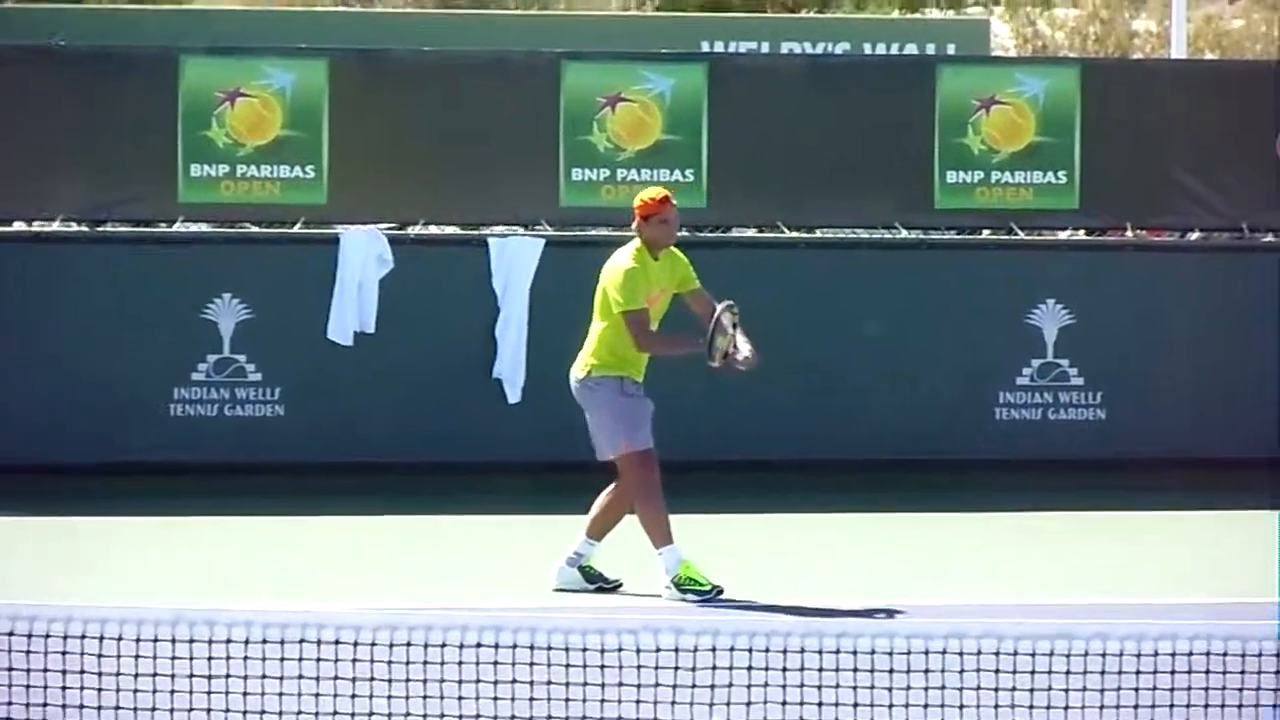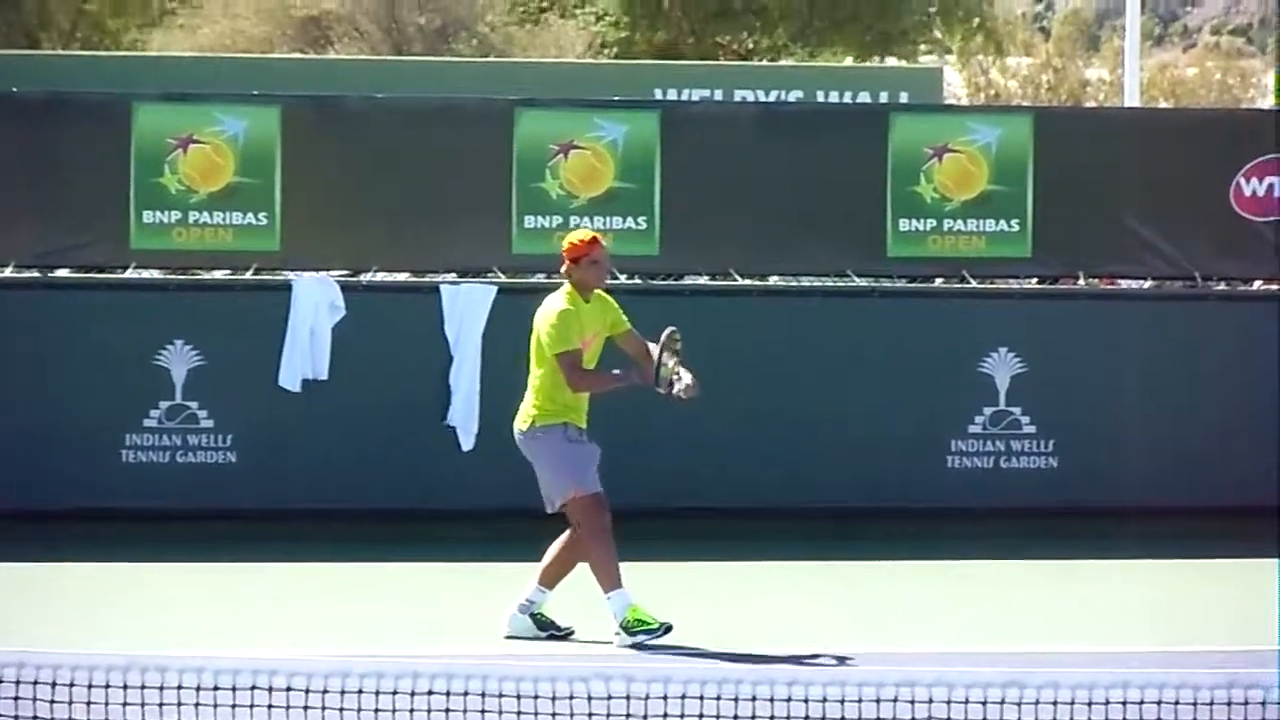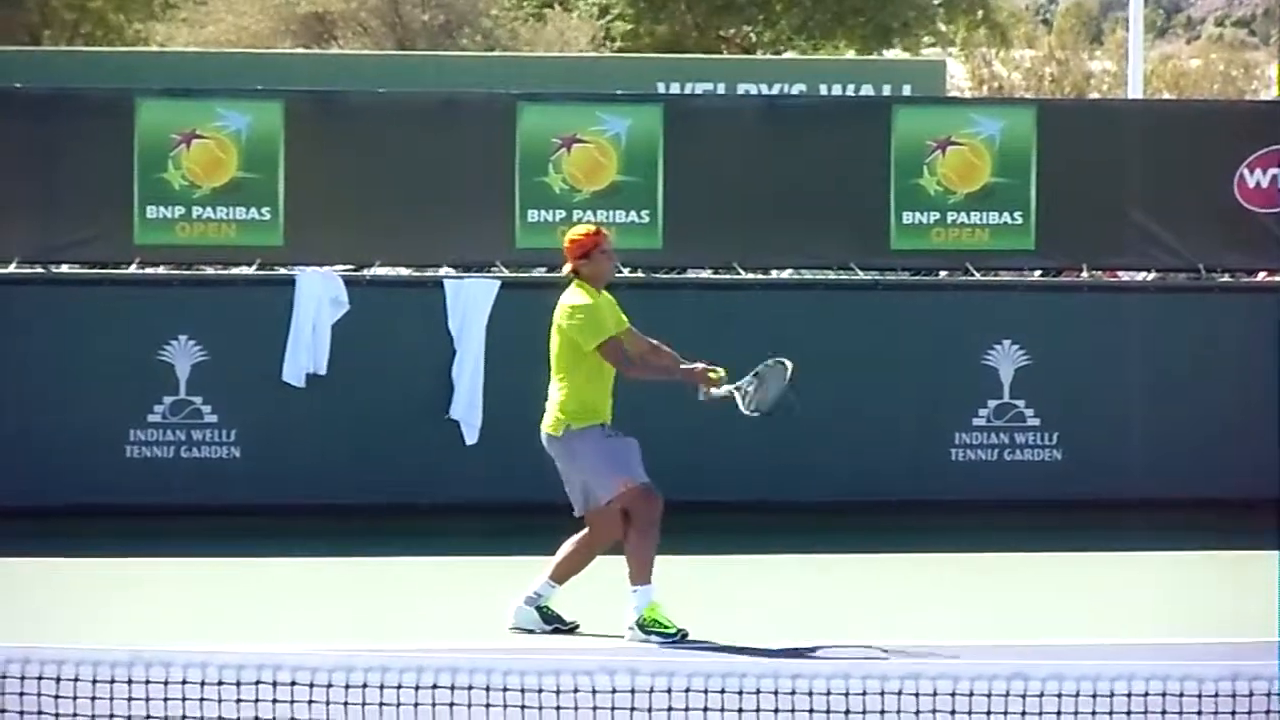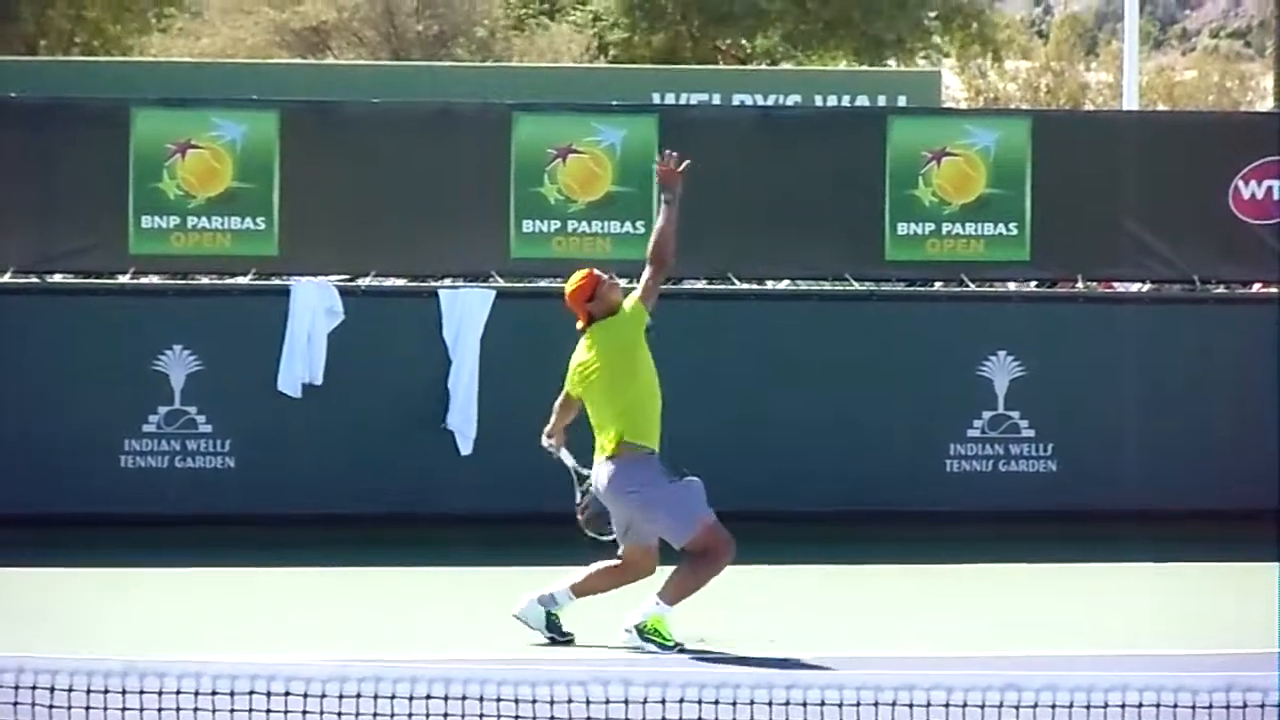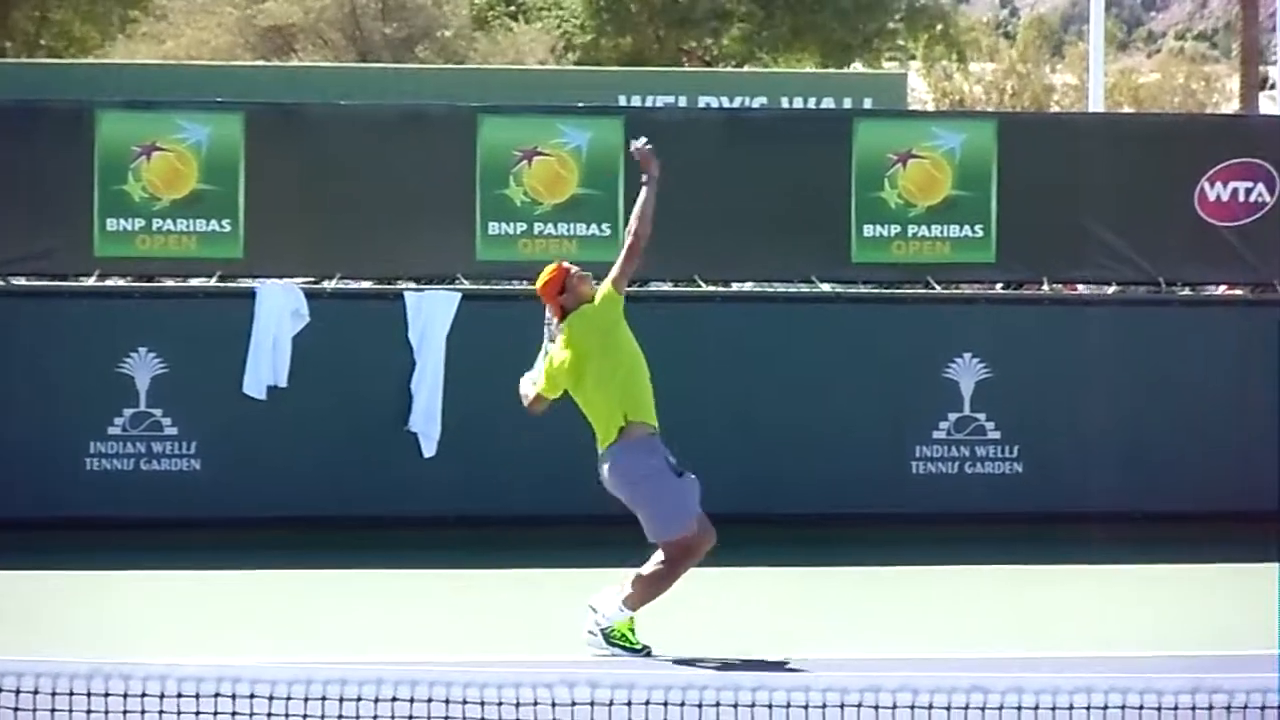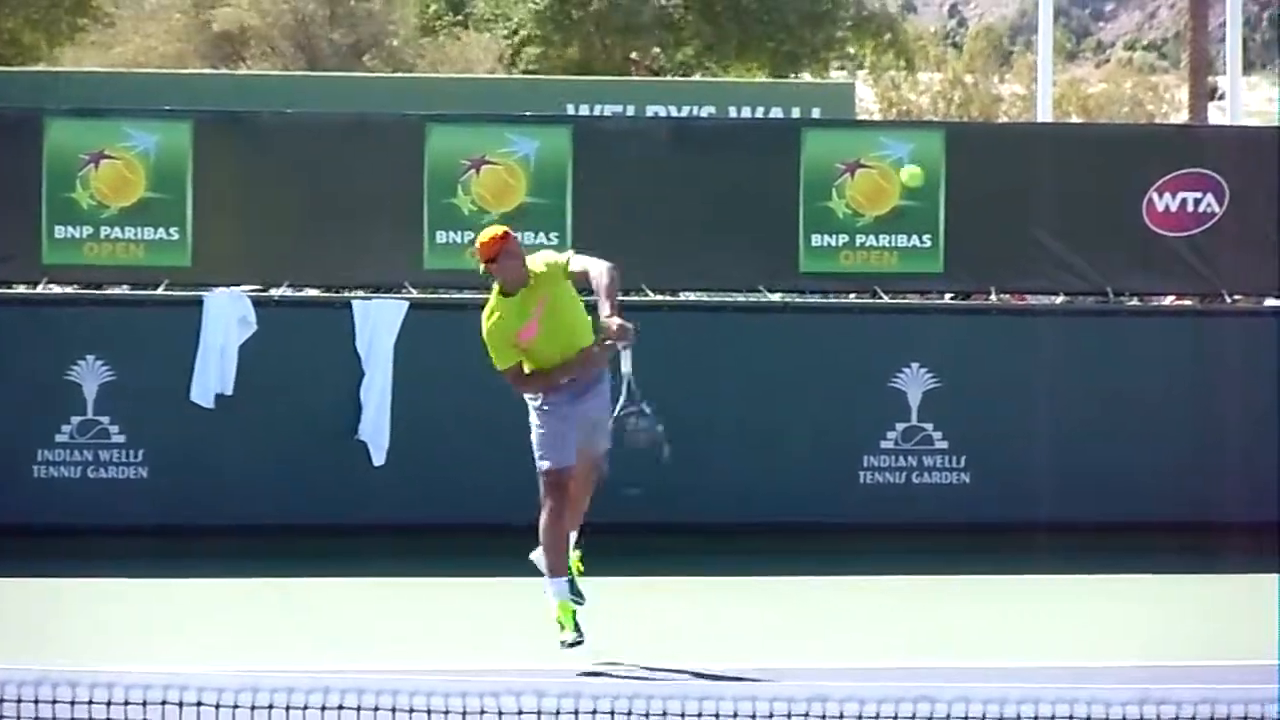
dt=0.4s
person 1, frame 1
left shoulder: (673, 261)
right shoulder: (625, 269)
left elbow: (708, 310)
right elbow: (643, 340)
left wrist: (740, 342)
right wrist: (702, 346)
left hip: (621, 379)
right hip: (603, 377)
left knee: (631, 480)
right knee: (644, 470)
left ankle: (574, 564)
right ankle: (675, 571)
person 1, frame 2
left shoulder: (602, 304)
right shoulder: (558, 313)
left elbow: (643, 349)
right elbow: (577, 380)
left wrist: (678, 372)
right wrist: (636, 376)
left hip: (566, 426)
right hip: (547, 426)
left knee: (584, 527)
right knee: (594, 513)
left ankle: (525, 612)
right ankle: (625, 616)
person 1, frame 3
left shoulder: (600, 300)
right shoulder: (581, 306)
left elbow: (644, 346)
right elbow: (627, 364)
left wrist: (695, 368)
right wrist: (685, 373)
left hip: (581, 428)
right hip: (578, 429)
left knee: (605, 526)
right knee: (646, 503)
left ankle: (532, 604)
right ankle: (643, 614)
person 1, frame 4
left shoulder: (582, 355)
right shoulder: (623, 327)
left elbow: (566, 404)
right elbow: (660, 264)
left wrist: (554, 431)
right wrist: (670, 195)
left hip: (613, 473)
right hip: (635, 469)
left knee: (638, 564)
right knee: (717, 547)
left ankle: (544, 603)
right ankle: (645, 622)
person 1, frame 5
left shoulder: (559, 355)
right shoulder: (598, 313)
left elbow: (532, 399)
right elbow: (634, 247)
left wrist: (528, 380)
right wrist: (650, 180)
left hip: (630, 457)
right hip: (636, 454)
left knee: (700, 537)
right knee: (683, 550)
left ankle: (615, 604)
right ankle: (610, 621)
person 1, frame 6
left shoulder: (550, 266)
right shoulder: (494, 319)
left elbow: (597, 267)
right elbow: (521, 381)
left wrist: (609, 312)
right wrist: (569, 368)
left hip: (594, 381)
right hip: (549, 395)
left knee: (590, 470)
right knee: (556, 493)
left ankle: (563, 548)
right ankle: (562, 606)
